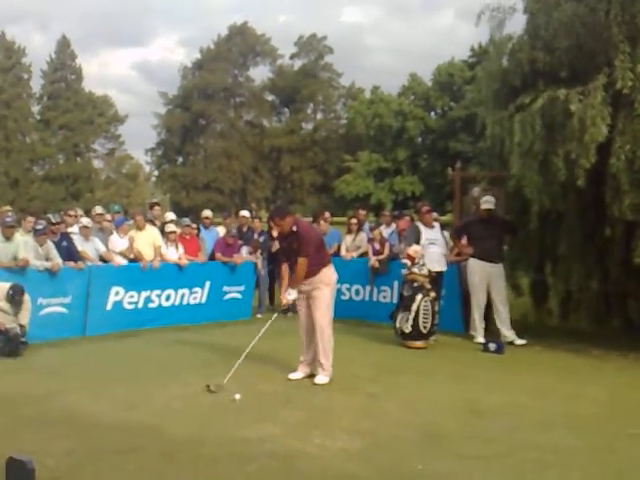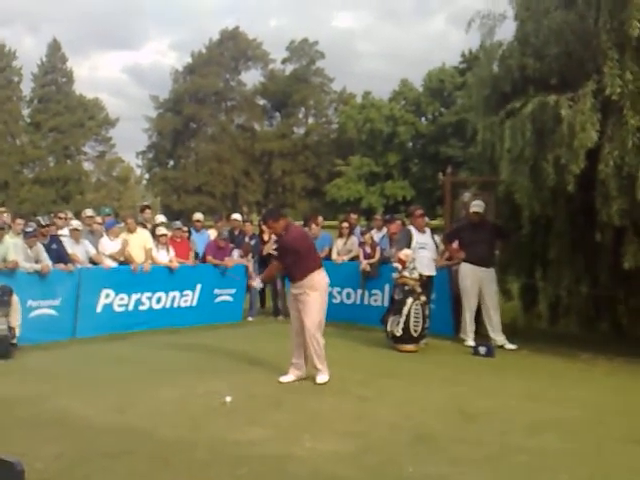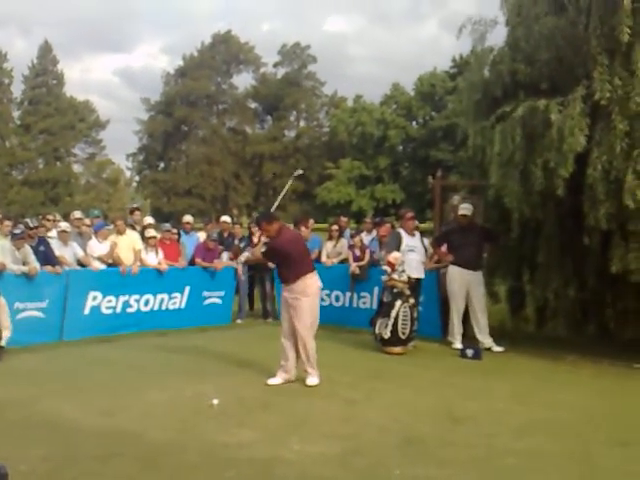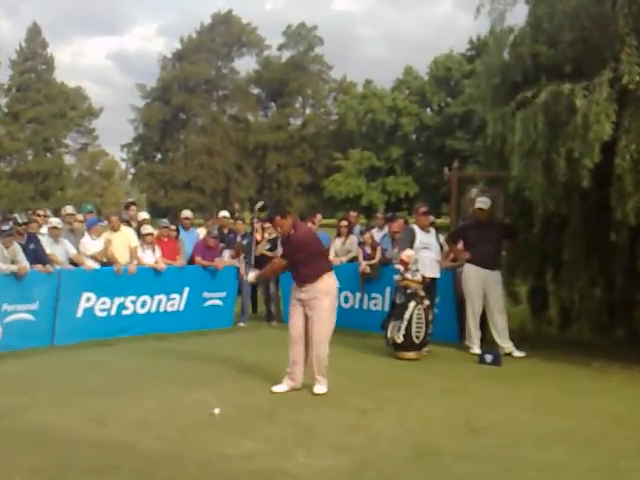
dt=0.2s
person 1, frame 1
left shoulder: (305, 230)
right shoulder: (283, 237)
left elbow: (302, 262)
right elbow: (285, 264)
left wrist: (292, 289)
right wrist: (283, 291)
left hip: (321, 277)
right hip: (302, 281)
left knee: (321, 323)
right knee: (305, 325)
left ankle: (324, 370)
right ankle: (306, 366)
person 1, frame 2
left shoulder: (291, 237)
right shoulder: (285, 235)
left elbow: (277, 266)
right elbow: (279, 263)
left wrist: (261, 279)
right wrist: (264, 278)
left hip: (313, 282)
right hip: (296, 283)
left knee: (311, 327)
right knee: (297, 329)
left ankle: (321, 369)
right ankle: (297, 369)
person 1, frame 3
left shoulder: (281, 243)
right shoulder: (284, 236)
left elbow: (263, 258)
left wrist: (251, 253)
left hip: (305, 286)
right hip: (290, 287)
left knee: (303, 331)
right knee: (287, 332)
left ankle: (312, 372)
right ankle: (287, 372)
person 1, frame 4
left shoulder: (301, 236)
right shoulder: (289, 236)
left elbow: (280, 264)
right elbow: (284, 264)
left wrist: (258, 275)
right wrist: (262, 274)
left hip: (321, 287)
right hip: (300, 288)
left knee: (319, 336)
right knee: (296, 335)
left ankle: (320, 379)
right ankle: (293, 379)
person 2, frame 1
left shoulder: (501, 222)
right shoulder: (471, 222)
left elbow: (512, 232)
right elbow: (455, 234)
left wrist: (503, 245)
right wrist: (464, 248)
left hip: (496, 264)
right hip: (477, 264)
left knee: (501, 300)
right knee: (478, 300)
left ankle: (508, 335)
right ankle: (478, 333)
person 2, frame 2
left shoulder: (492, 227)
right shoulder: (462, 227)
left elbow: (503, 237)
right elbow: (446, 239)
left wrist: (494, 250)
right wrist: (456, 253)
left hip: (488, 269)
right hip: (469, 268)
left knee: (492, 304)
right knee: (469, 303)
left ankle: (499, 339)
right ankle: (468, 337)
person 2, frame 3
left shoulder: (480, 230)
right shoulder: (451, 231)
left elbow: (492, 239)
right elbow: (435, 243)
left wrist: (482, 253)
right wrist: (444, 256)
left hip: (476, 272)
right hip: (457, 271)
left knee: (479, 307)
right knee: (456, 306)
left ankle: (486, 341)
right ankle: (456, 340)
person 2, frame 4
left shoulder: (499, 226)
right shoulder: (467, 227)
left elbow: (512, 236)
right elbow: (450, 239)
left wrist: (501, 250)
right wrist: (460, 253)
left hip: (494, 271)
right hip: (473, 270)
left knee: (498, 308)
right knee: (473, 308)
left ankle: (506, 346)
right ankle: (474, 344)
